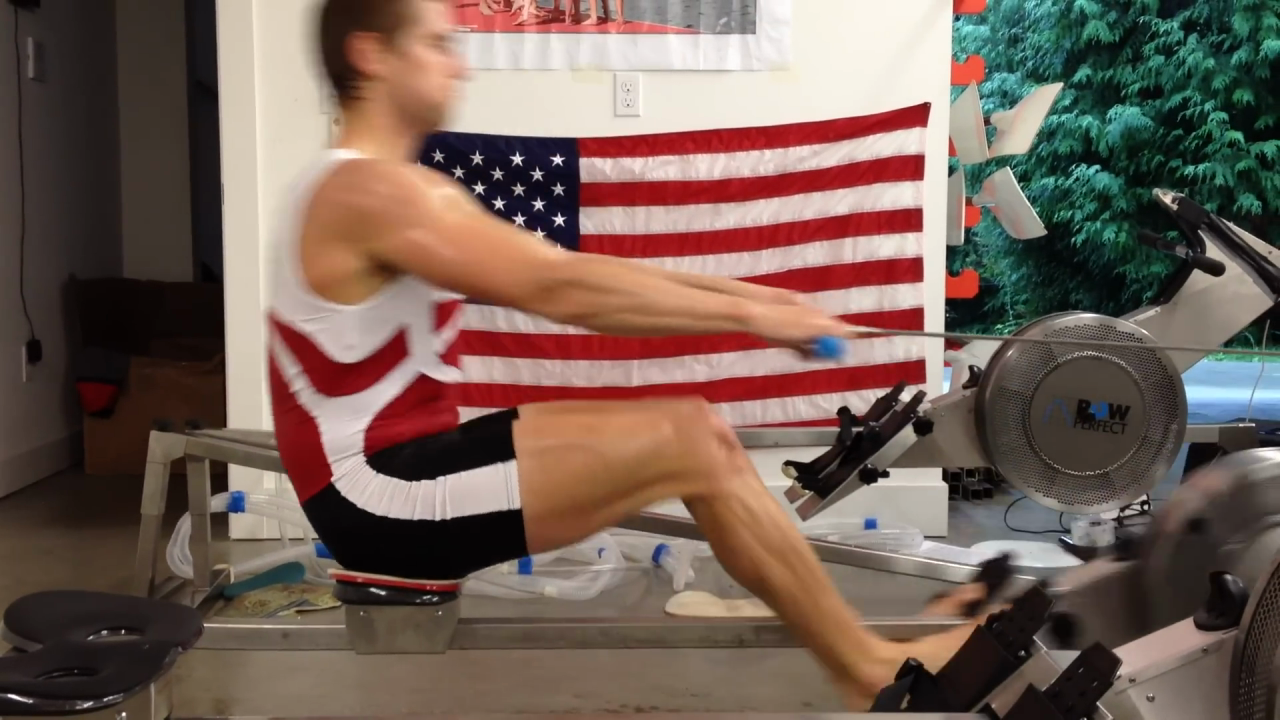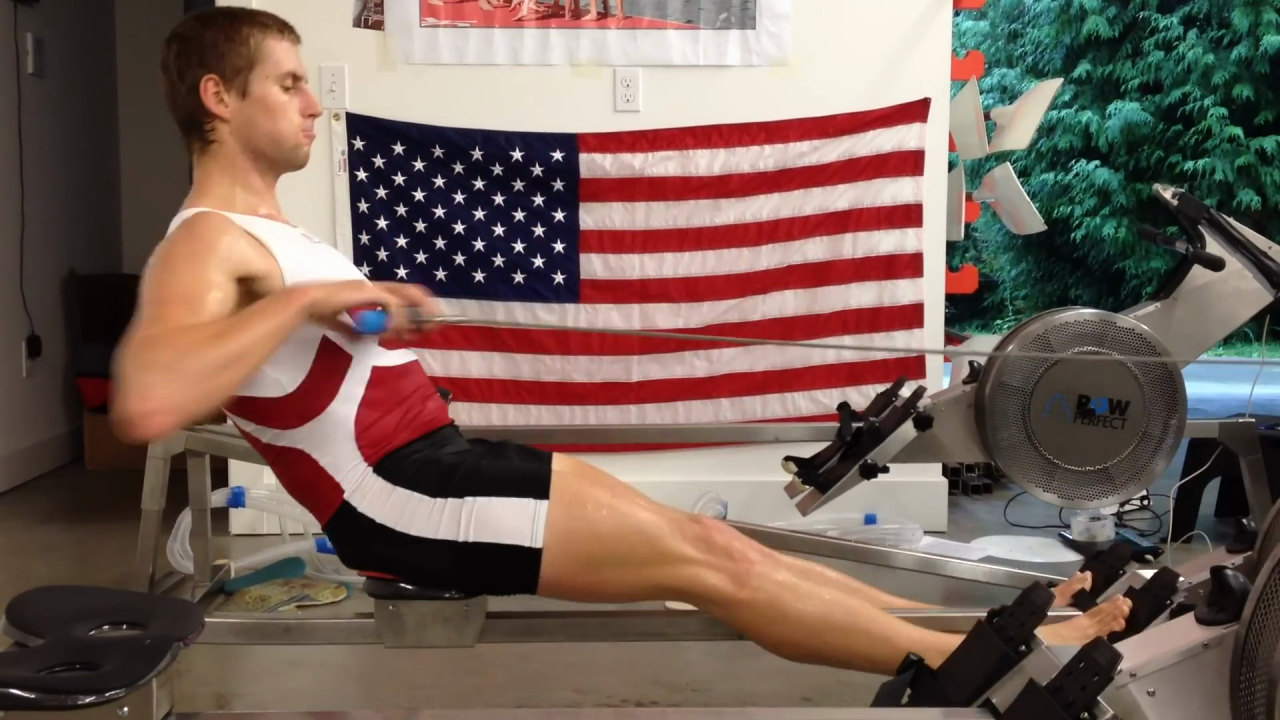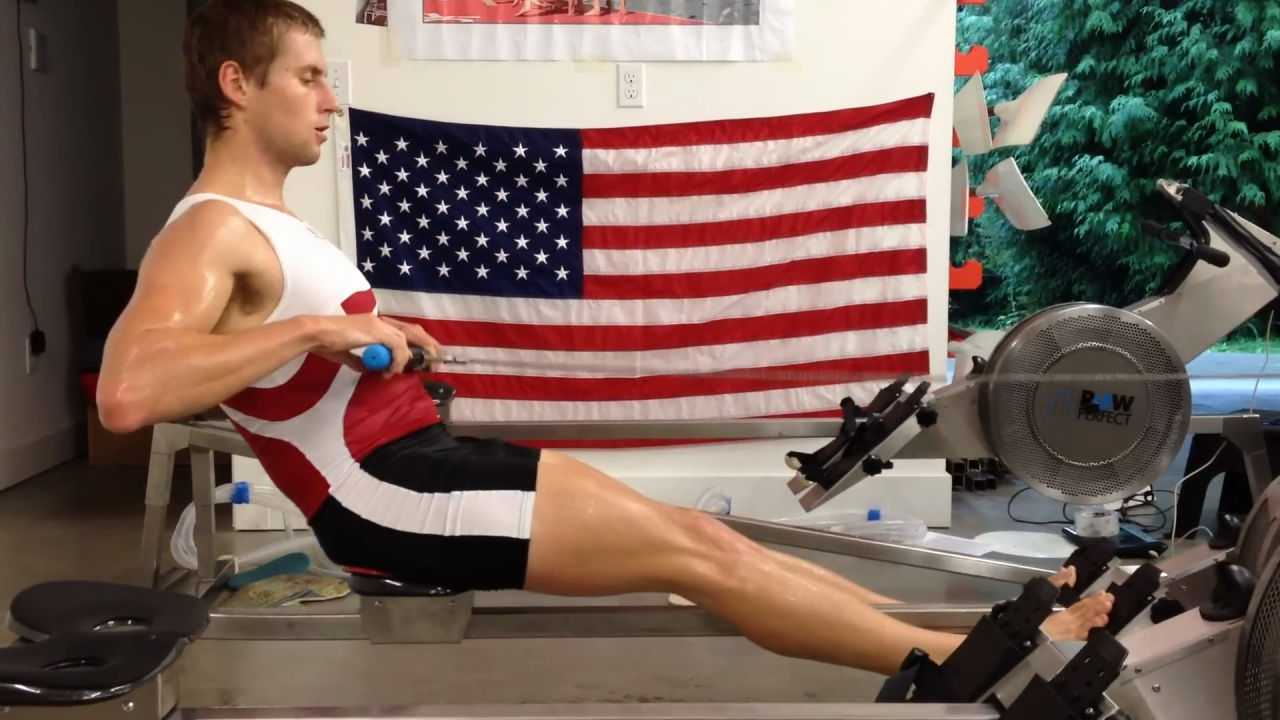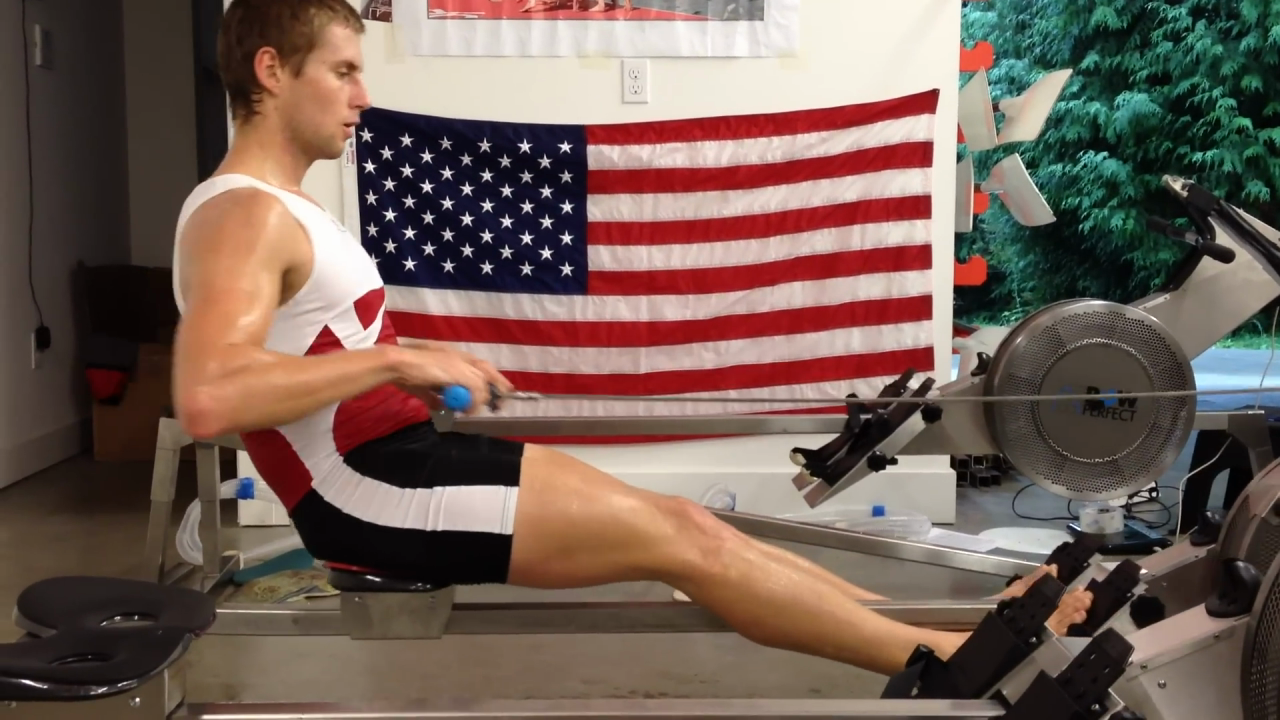
dt=0.4s
person 1, frame 1
left shoulder: (400, 186)
right shoulder: (365, 190)
left elbow: (555, 270)
right elbow: (563, 290)
left wrist: (742, 293)
right wrist: (745, 314)
left hip: (404, 476)
right hip: (381, 504)
left knee: (693, 435)
right knee: (695, 445)
left ankle: (837, 632)
right ankle: (872, 665)
person 1, frame 2
left shoulder: (253, 231)
right shoulder: (204, 247)
right elbow: (148, 403)
left wrist: (367, 305)
right wrist: (304, 301)
left hip: (431, 466)
right hip: (403, 500)
left knee: (707, 541)
right knee: (707, 561)
left ankle: (978, 629)
person 1, frame 3
left shoulder: (259, 225)
right shoulder: (210, 234)
right elbow: (125, 393)
left wrist: (372, 336)
right wrist: (312, 329)
left hip: (419, 463)
right hip: (392, 499)
left knee: (695, 536)
right knee: (694, 550)
left ankle: (967, 636)
person 1, frame 4
left shoulder: (271, 210)
right shoulder: (245, 215)
right elbow: (205, 399)
left wrist: (417, 365)
right wrist: (394, 360)
left hip: (394, 465)
right hip: (369, 494)
left knee: (678, 522)
right knee: (678, 538)
left ankle: (953, 631)
right ankle: (956, 658)
